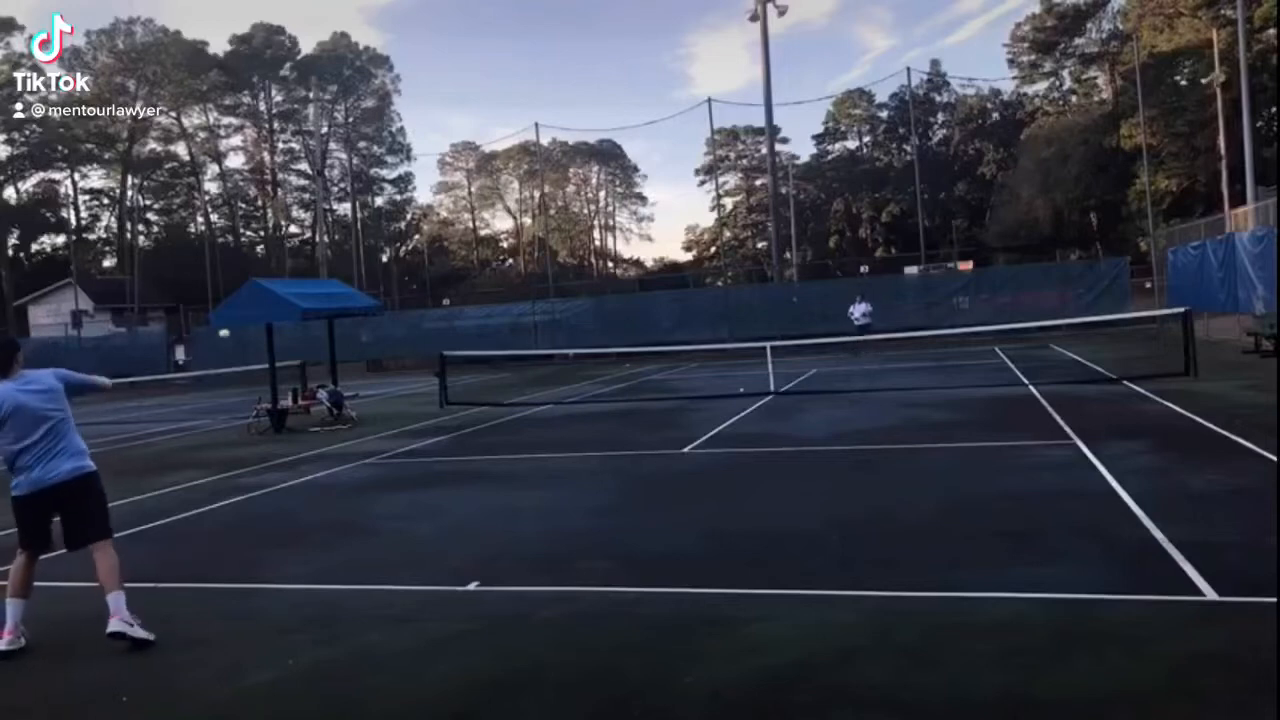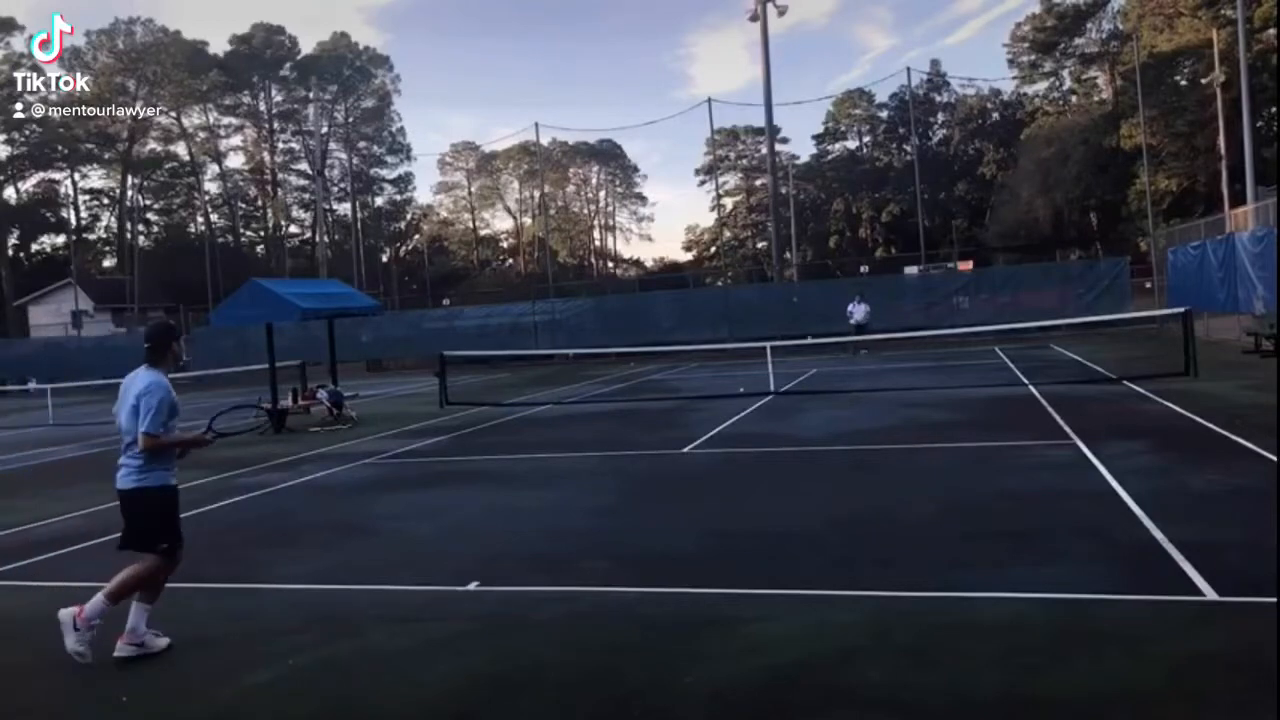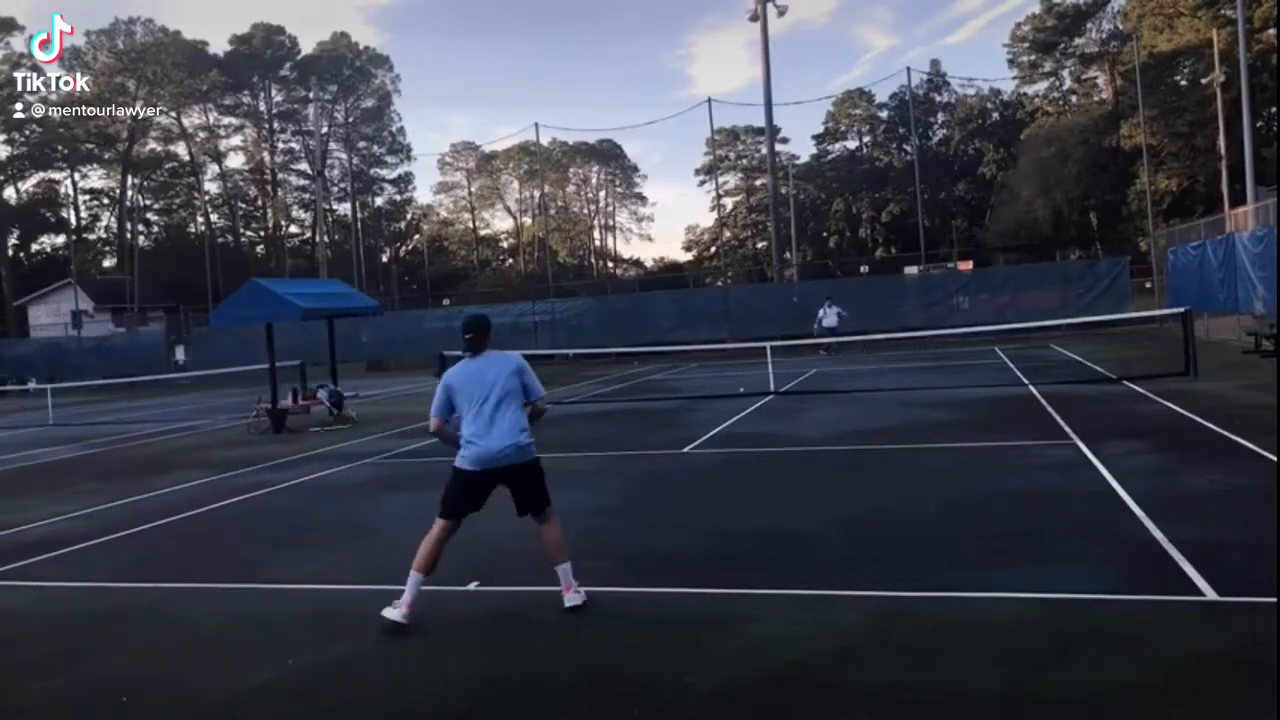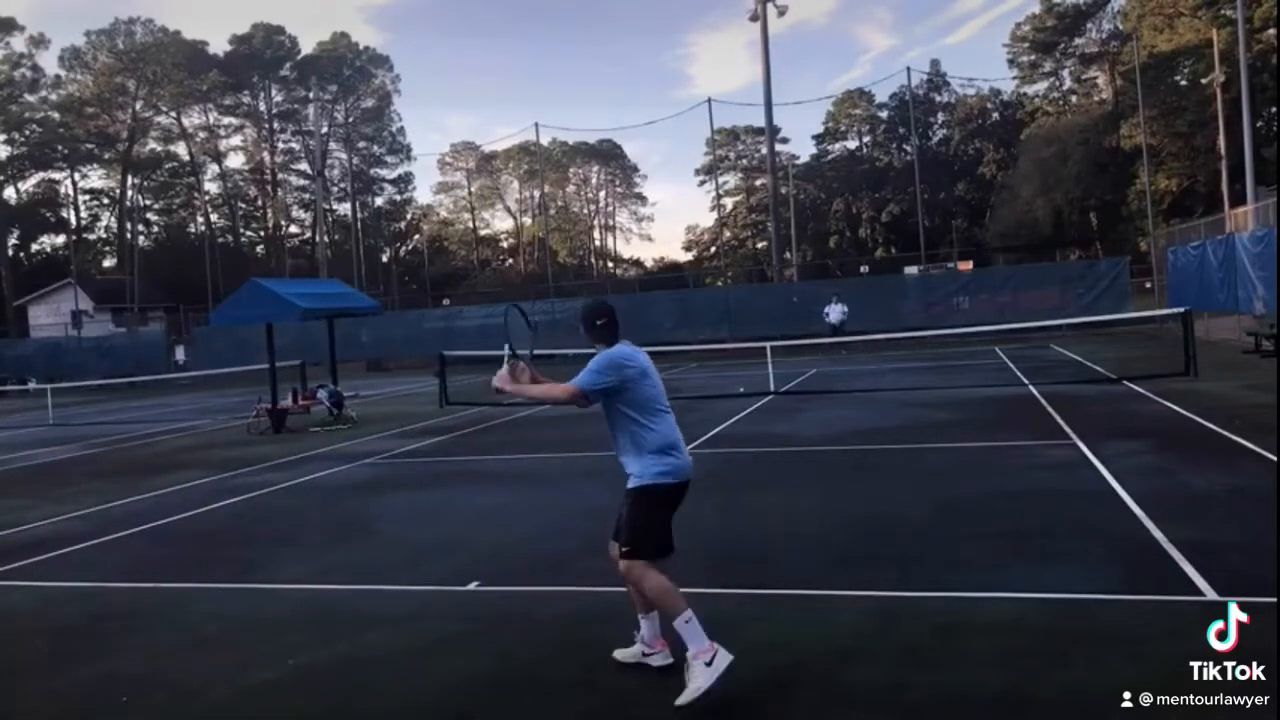
dt=1s
person 1, frame 1
right shoulder: (51, 378)
right elbow: (100, 384)
right wrist: (102, 380)
left hip: (29, 486)
right hip: (78, 475)
left knee: (26, 554)
right knee: (102, 545)
right ankle: (120, 617)
person 1, frame 2
left shoulder: (136, 378)
right shoulder: (157, 386)
left elbow: (123, 423)
right elbow: (148, 443)
left wrist: (176, 442)
right wrist: (187, 441)
left hip: (147, 481)
right hip: (148, 483)
left knee: (167, 555)
right knee: (156, 561)
left ankle: (135, 635)
right ankle: (83, 617)
person 1, frame 3
left shoulder: (452, 375)
right shoulder: (514, 361)
left elbow: (437, 427)
right elbow: (540, 407)
left hip: (475, 459)
right hip: (520, 453)
left knee: (442, 528)
right knee: (546, 516)
left ankle: (404, 605)
right ankle: (570, 589)
person 1, frame 4
left shoulder: (614, 358)
right shoulder: (626, 355)
left elbow: (568, 392)
right elbow: (583, 397)
left wrist: (512, 386)
right wrist: (534, 381)
left hip: (659, 473)
right hip: (657, 470)
left knee: (635, 567)
right knee: (622, 552)
left ankle: (705, 653)
right ankle: (652, 644)
